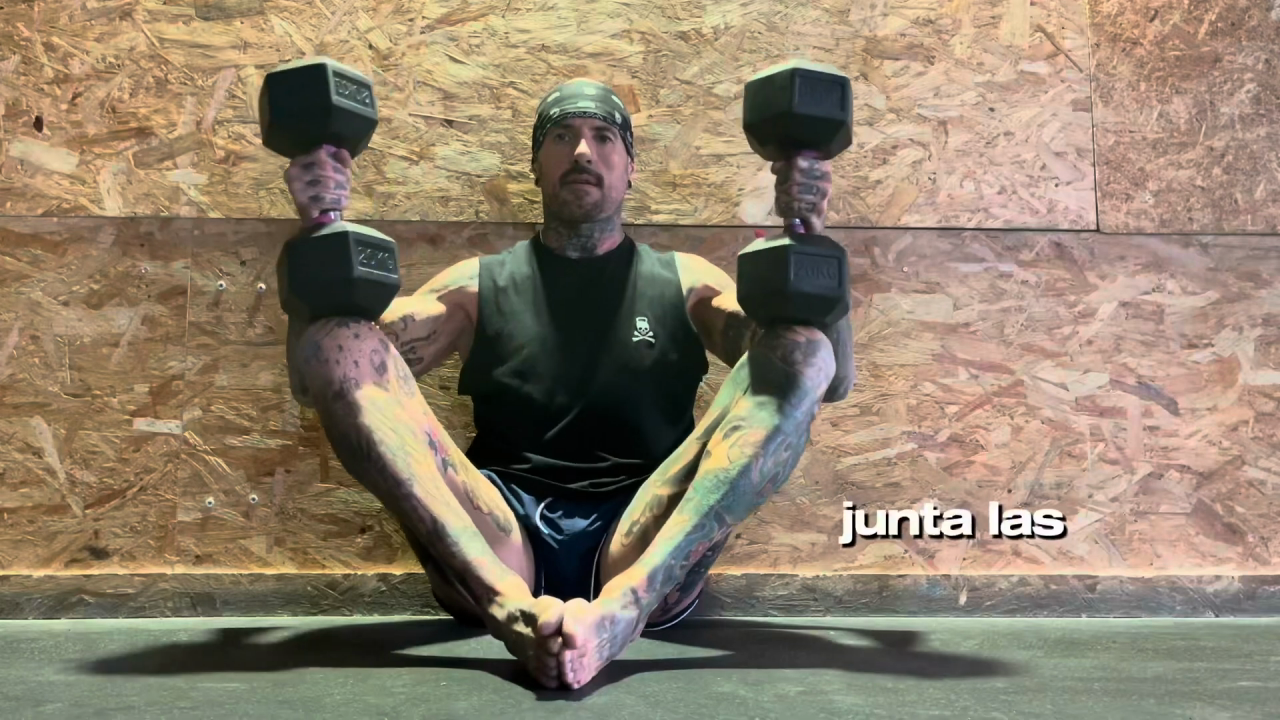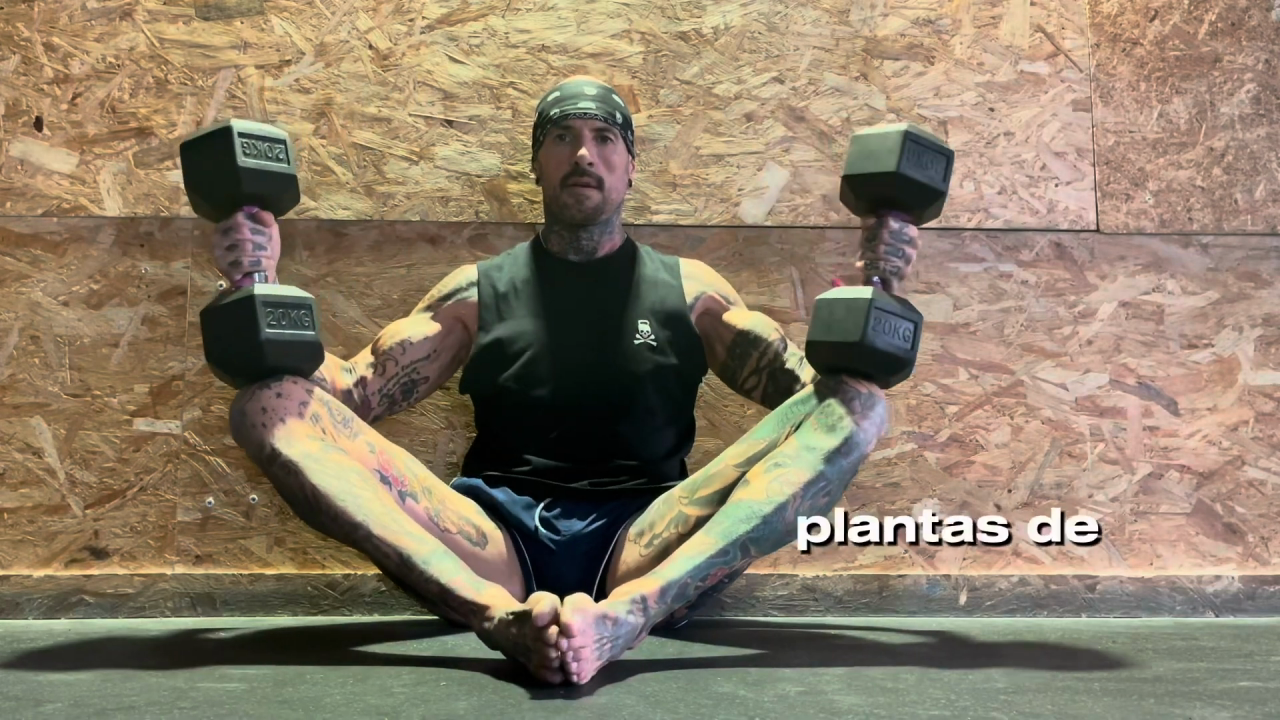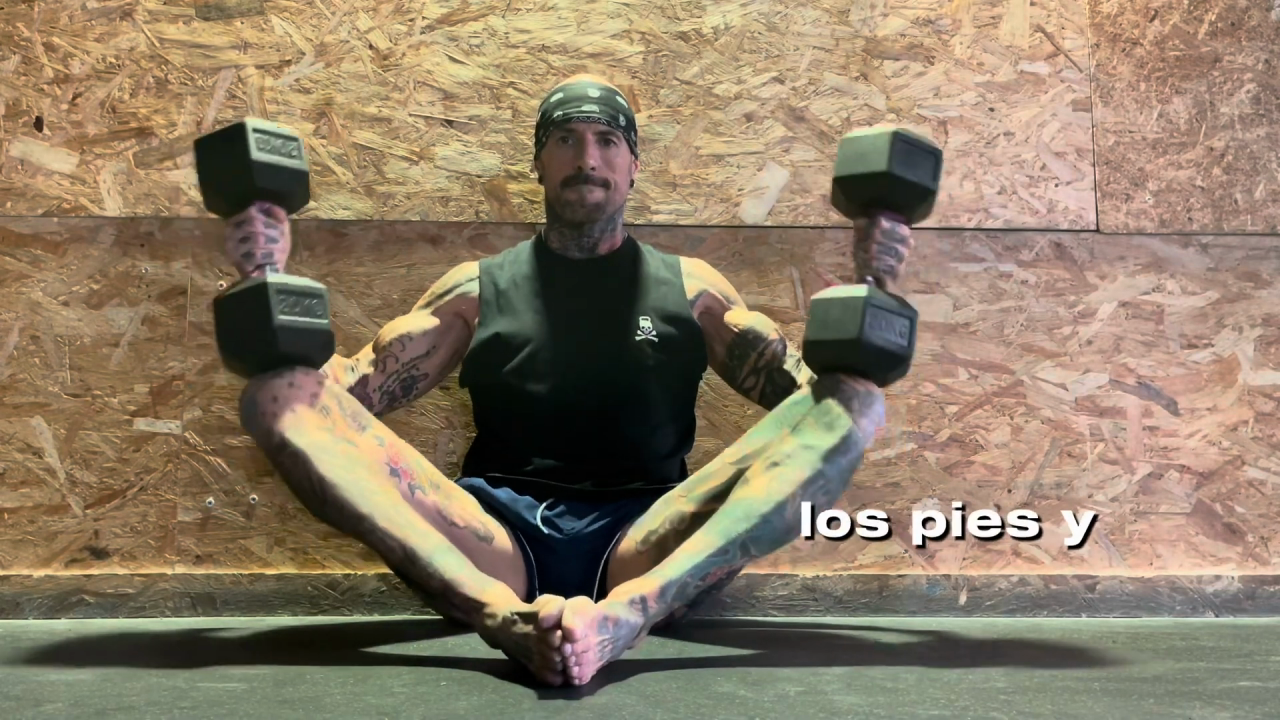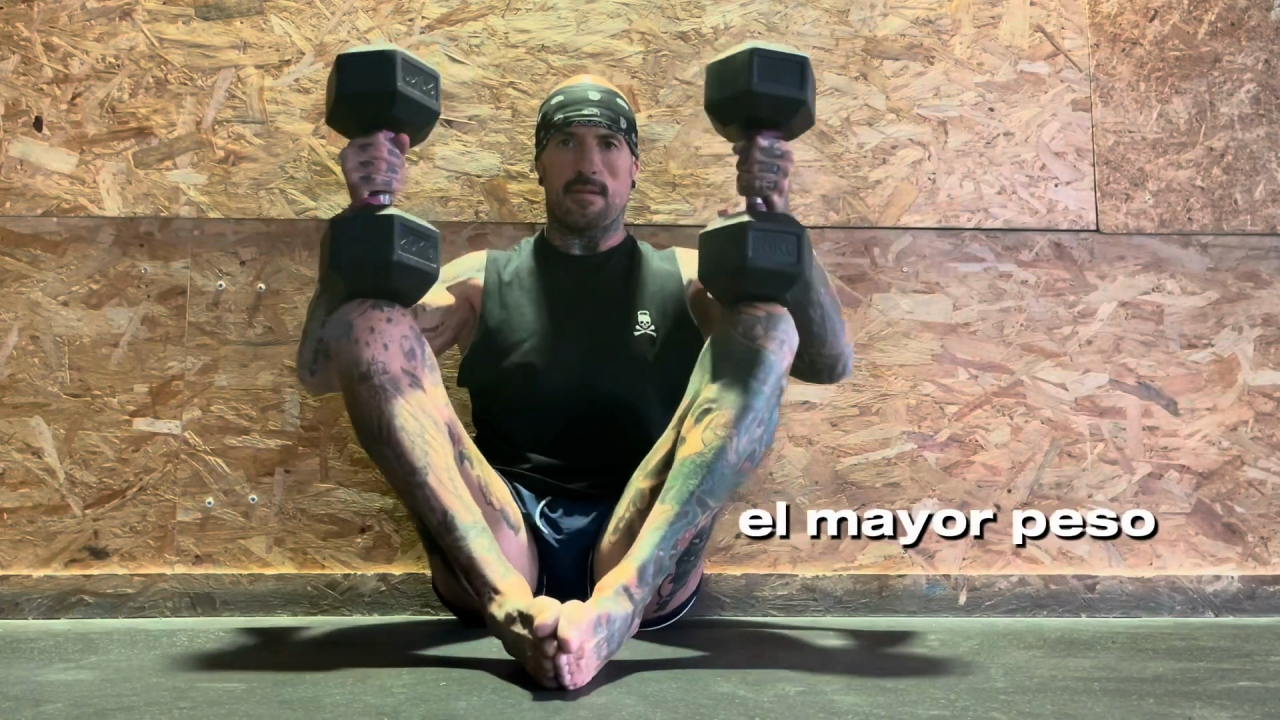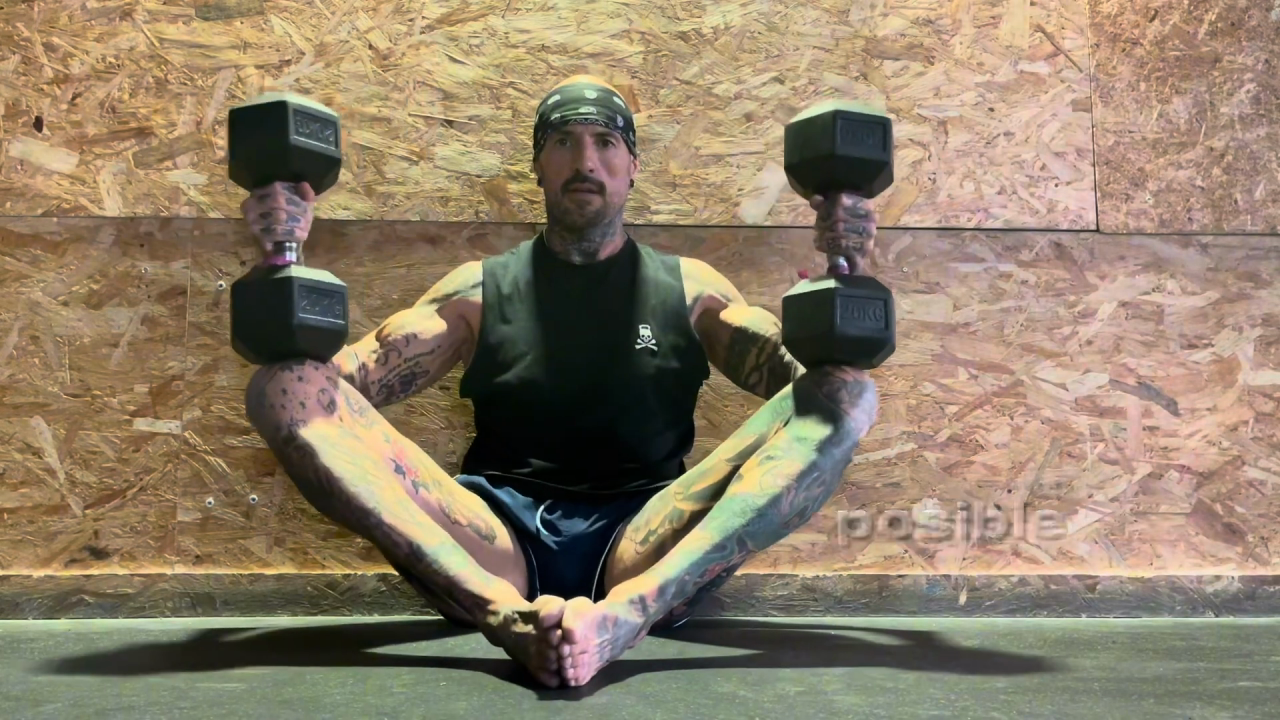
dt=1s
person 1, frame 1
left shoulder: (685, 282)
right shoulder: (478, 285)
left elbow: (831, 375)
right elbow: (324, 379)
left wrist: (807, 236)
right wrist: (323, 229)
left hip: (646, 553)
right hip: (496, 552)
left knee: (807, 356)
right knee: (333, 346)
left ankle: (617, 612)
right ankle: (516, 612)
person 1, frame 2
left shoulder: (689, 287)
right shoulder: (477, 290)
left elbow: (812, 389)
right elbow: (349, 397)
right wrist: (262, 289)
left hip: (647, 554)
right hip: (497, 546)
left knee: (855, 408)
right knee: (269, 408)
left ankle: (619, 618)
right ankle: (504, 619)
person 1, frame 3
left shoulder: (688, 286)
right shoulder: (478, 288)
left elbow: (821, 400)
right elbow: (345, 401)
left hip: (648, 553)
right hip: (494, 549)
left knee: (850, 410)
right knee: (276, 398)
left ankle: (621, 616)
right ankle: (507, 617)
person 1, frame 4
left shoulder: (685, 278)
right shoulder: (481, 280)
left elbow: (830, 361)
right elbow: (322, 369)
left wrist: (776, 215)
right wrist: (364, 212)
left hip: (644, 556)
right hip: (496, 552)
left knee: (770, 330)
right knee: (362, 331)
left ankle: (611, 611)
right ankle: (513, 609)
person 1, frame 5
left shoulder: (689, 288)
right shoulder: (478, 288)
left elbow: (822, 389)
right elbow: (345, 388)
left wrist: (841, 273)
left hip: (646, 553)
right hip: (495, 551)
left knee: (846, 396)
right knee: (284, 391)
left ankle: (623, 614)
right ankle: (508, 615)
